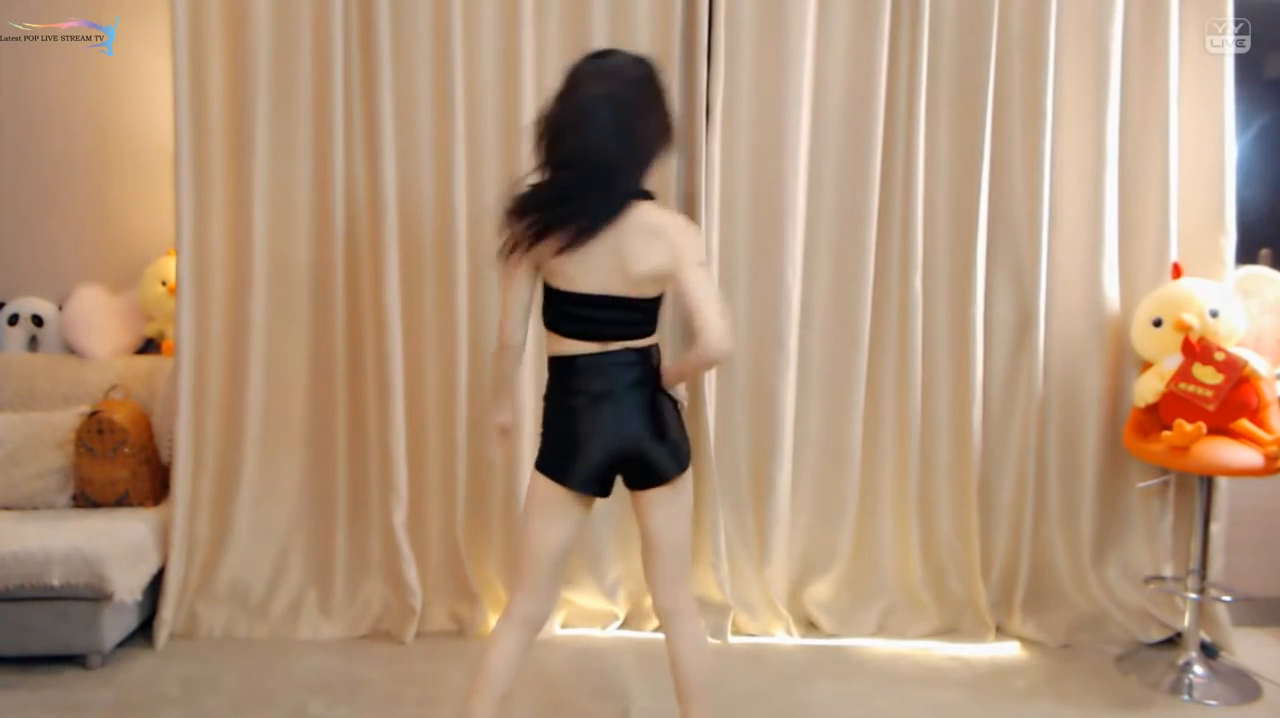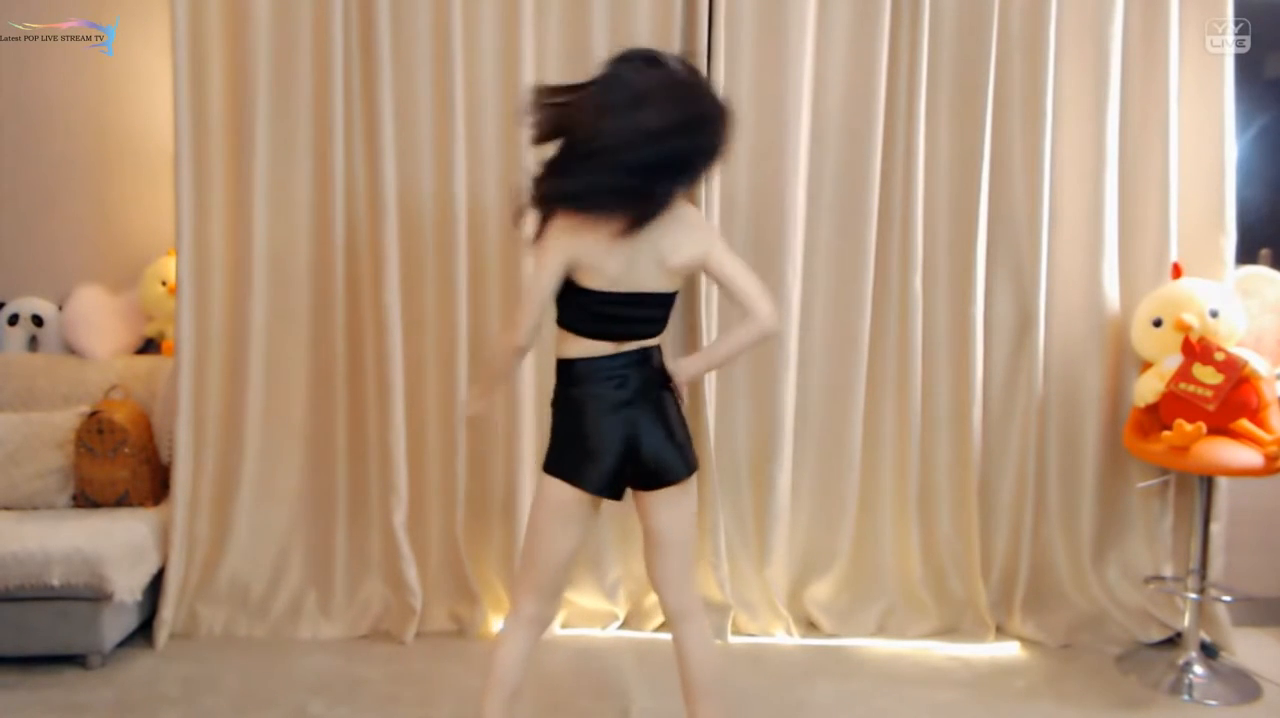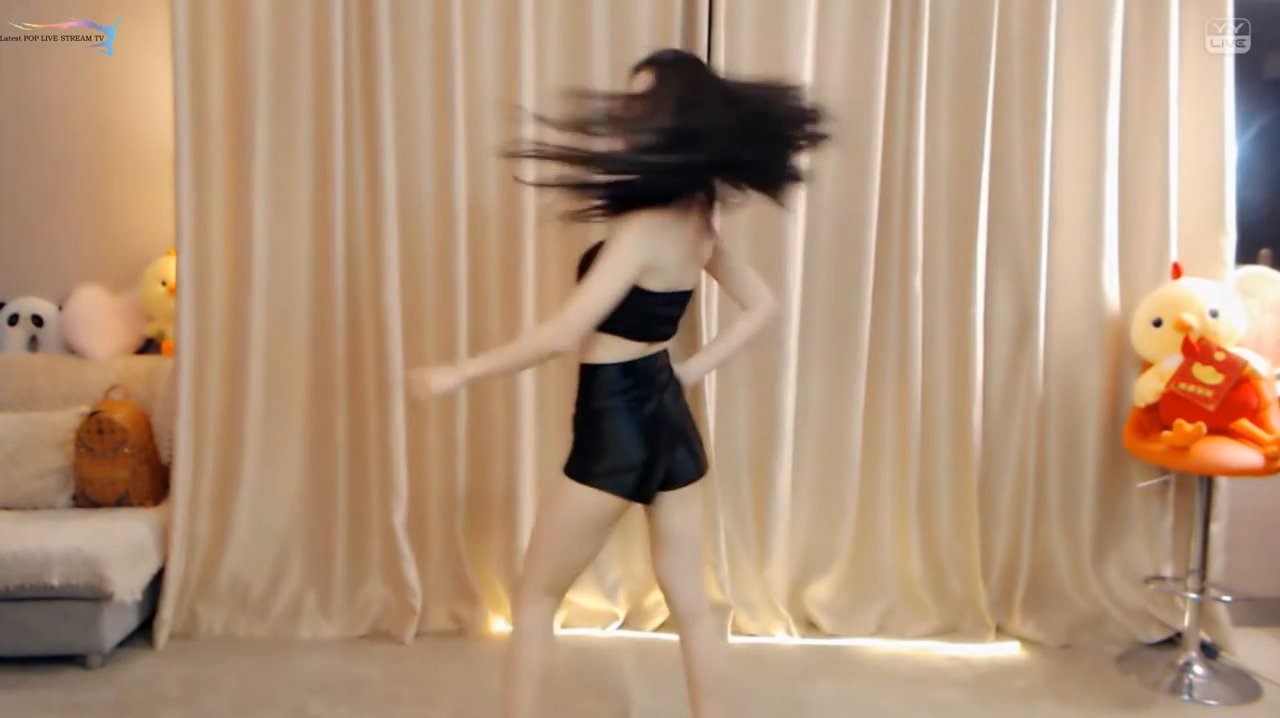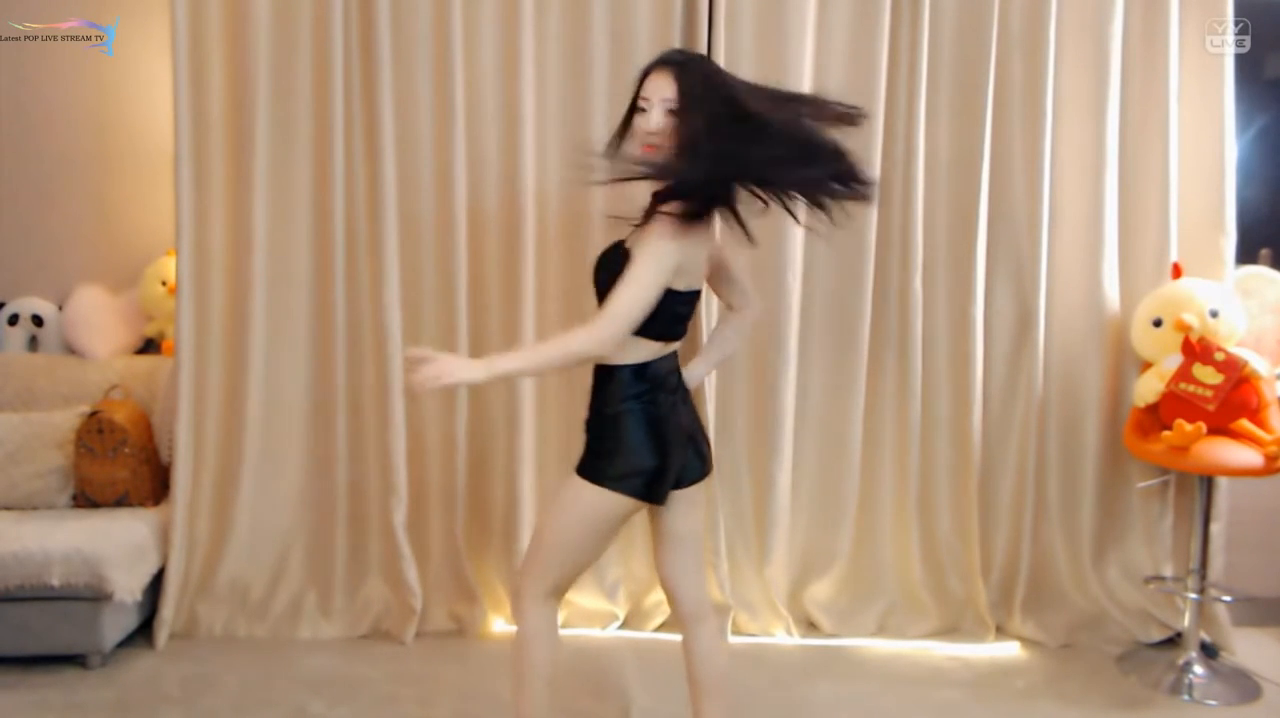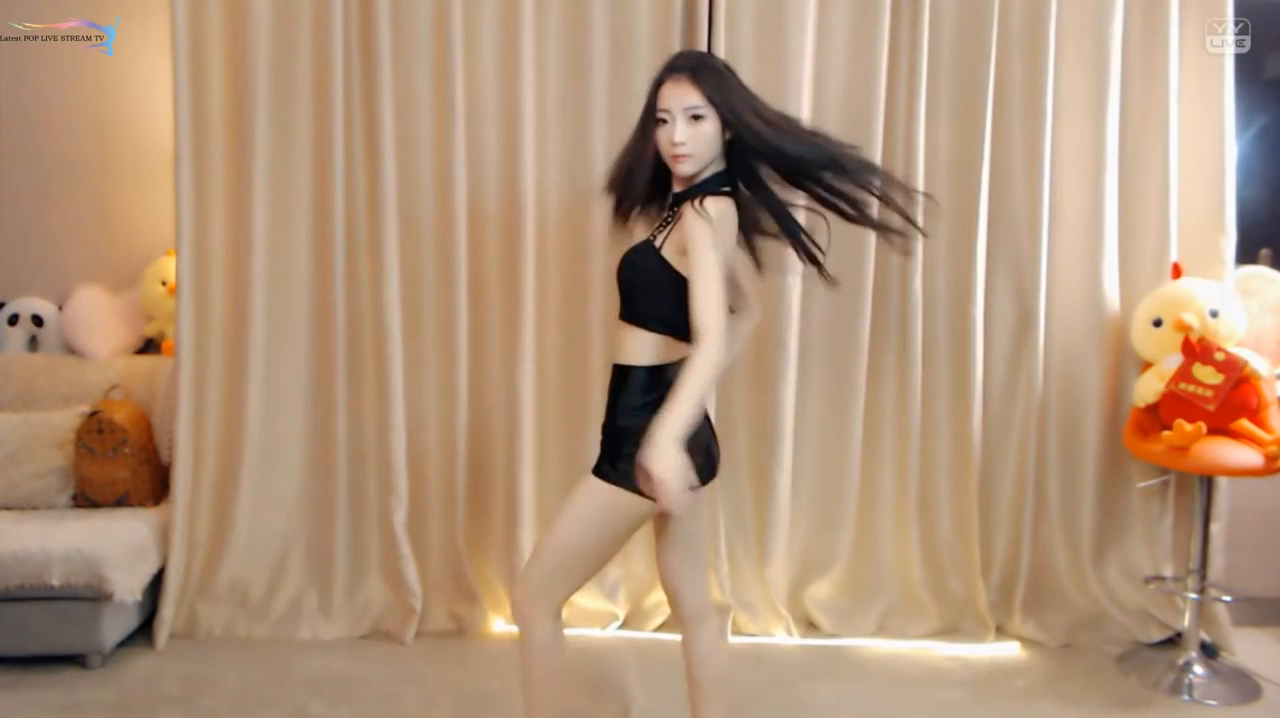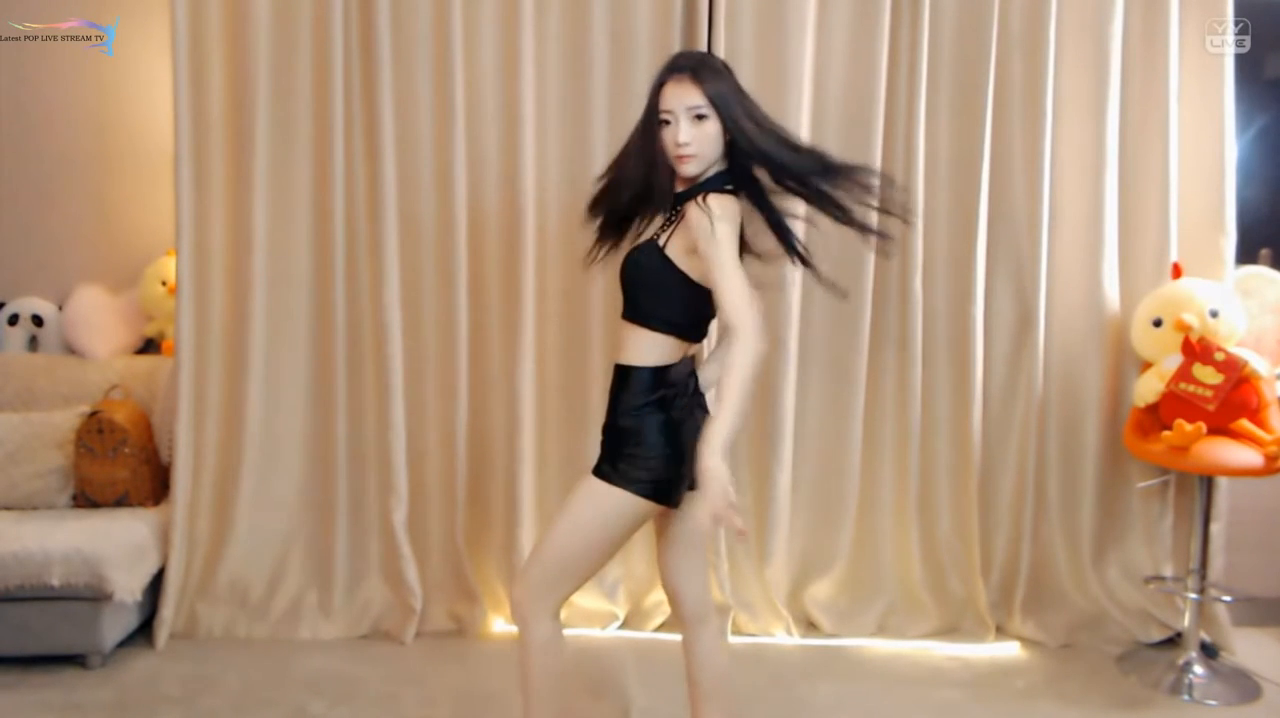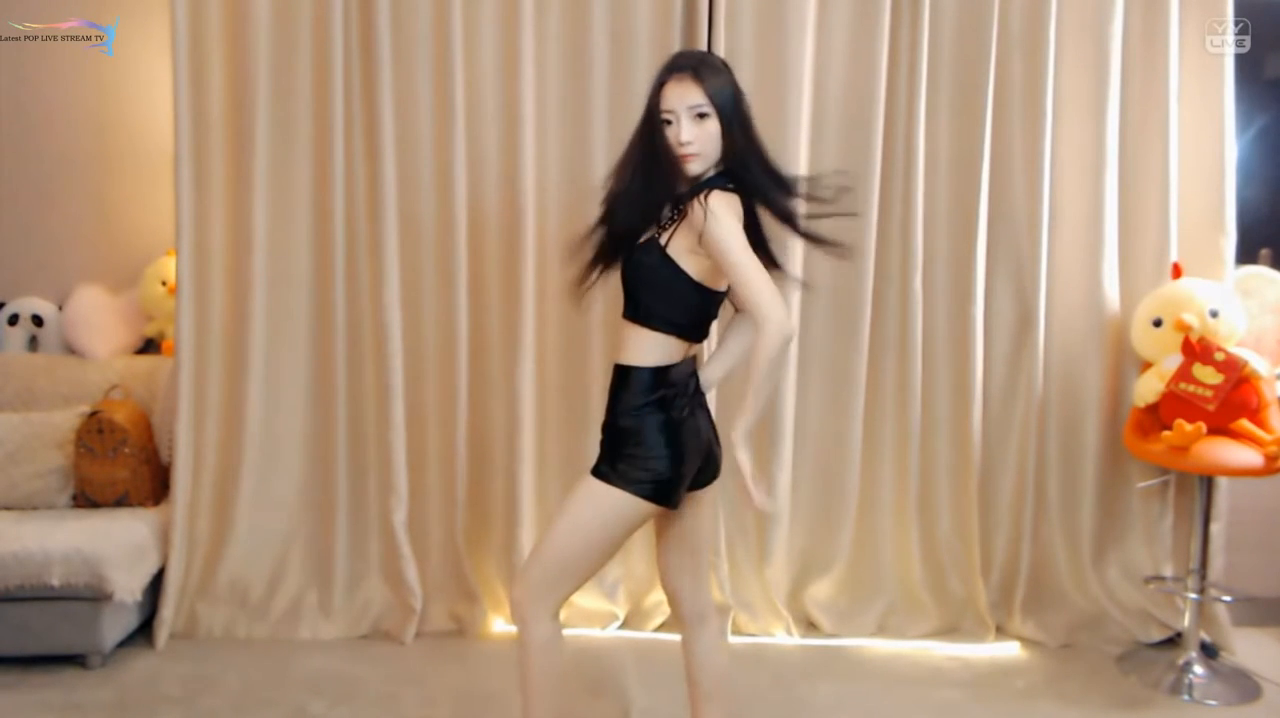
dt=0.1s
person 1, frame 1
left shoulder: (540, 221)
right shoulder: (671, 232)
left elbow: (511, 337)
right elbow: (716, 343)
left wrist: (503, 400)
right wrist: (670, 374)
left hip: (571, 418)
right hip: (646, 414)
left knee: (526, 607)
right knee: (676, 602)
person 1, frame 2
left shoulder: (572, 225)
right shoulder: (687, 227)
left elbow: (521, 335)
right elbow: (763, 316)
left wrist: (486, 387)
right wrist: (689, 367)
left hip: (587, 423)
right hip: (657, 413)
left knee: (530, 604)
right knee: (681, 600)
person 1, frame 3
left shoulder: (643, 225)
right shoulder: (696, 222)
left elbow: (568, 331)
right elbow: (761, 306)
left wrist: (461, 372)
right wrist: (689, 369)
left hip: (612, 425)
right hip: (668, 415)
left knee: (535, 599)
right knee: (689, 600)
person 1, frame 4
left shoulder: (675, 219)
right shoulder: (697, 212)
left elbow: (608, 331)
right elbow: (744, 307)
left wrist: (479, 367)
left hip: (634, 424)
right hip: (673, 417)
left knee: (536, 595)
right knee: (690, 599)
person 1, frame 5
left shoulder: (704, 216)
right shoulder: (704, 208)
left elbow: (711, 338)
right elbow: (747, 310)
left wrist: (664, 437)
left hip: (641, 422)
right hip: (667, 420)
left knee: (534, 596)
right knee: (692, 602)
person 1, frame 6
left shoulder: (710, 210)
right shoulder: (696, 207)
left elbow: (744, 324)
right elbow: (748, 321)
left wrist: (711, 446)
right wrist: (701, 387)
left hip: (649, 428)
right hip: (677, 416)
left knee: (533, 595)
right knee: (692, 603)
person 1, frame 7
left shoulder: (715, 208)
right shoulder: (695, 206)
left elbow: (777, 322)
right elbow: (753, 318)
left wrist: (741, 434)
right wrist: (697, 382)
left hip: (649, 428)
right hip: (675, 418)
left knee: (533, 598)
right knee: (694, 605)
